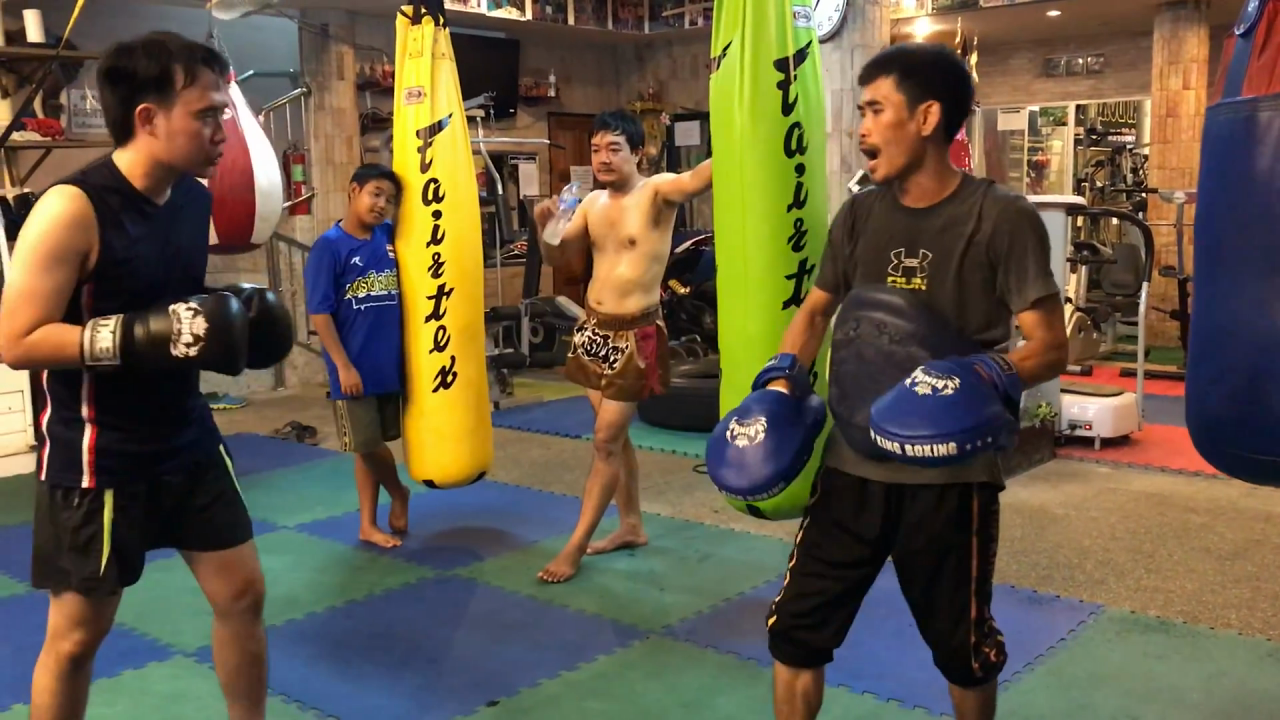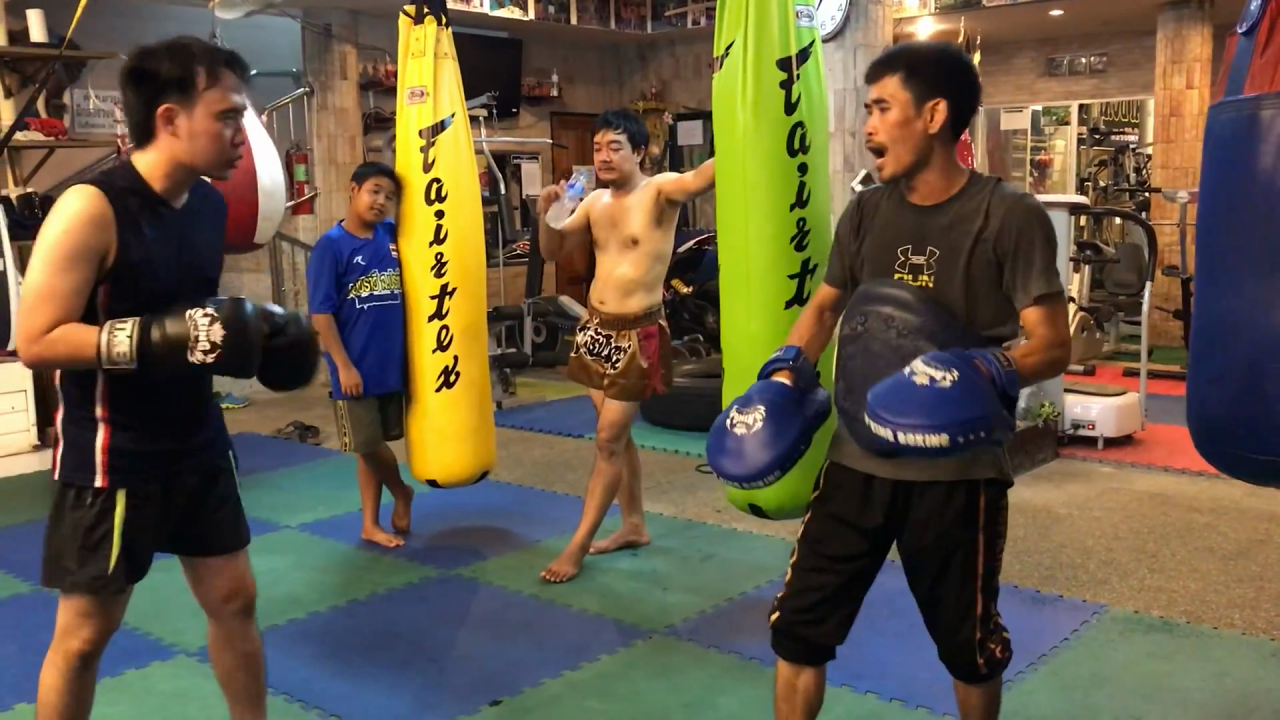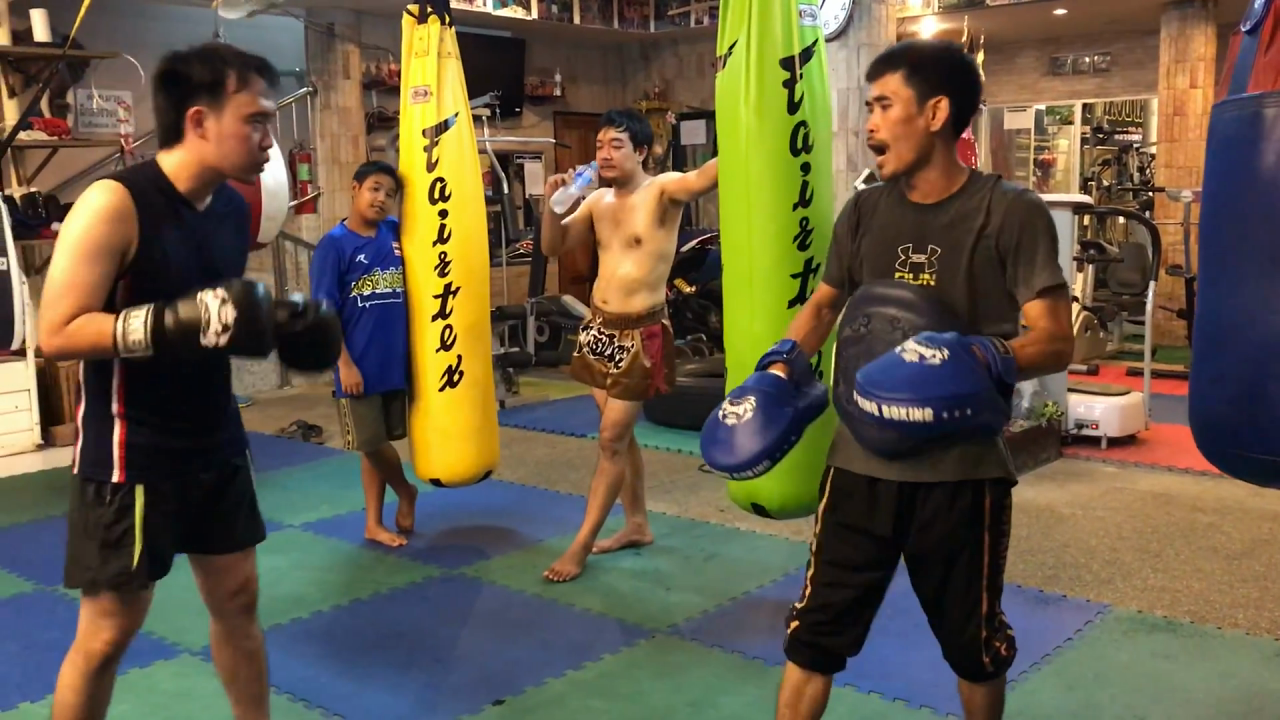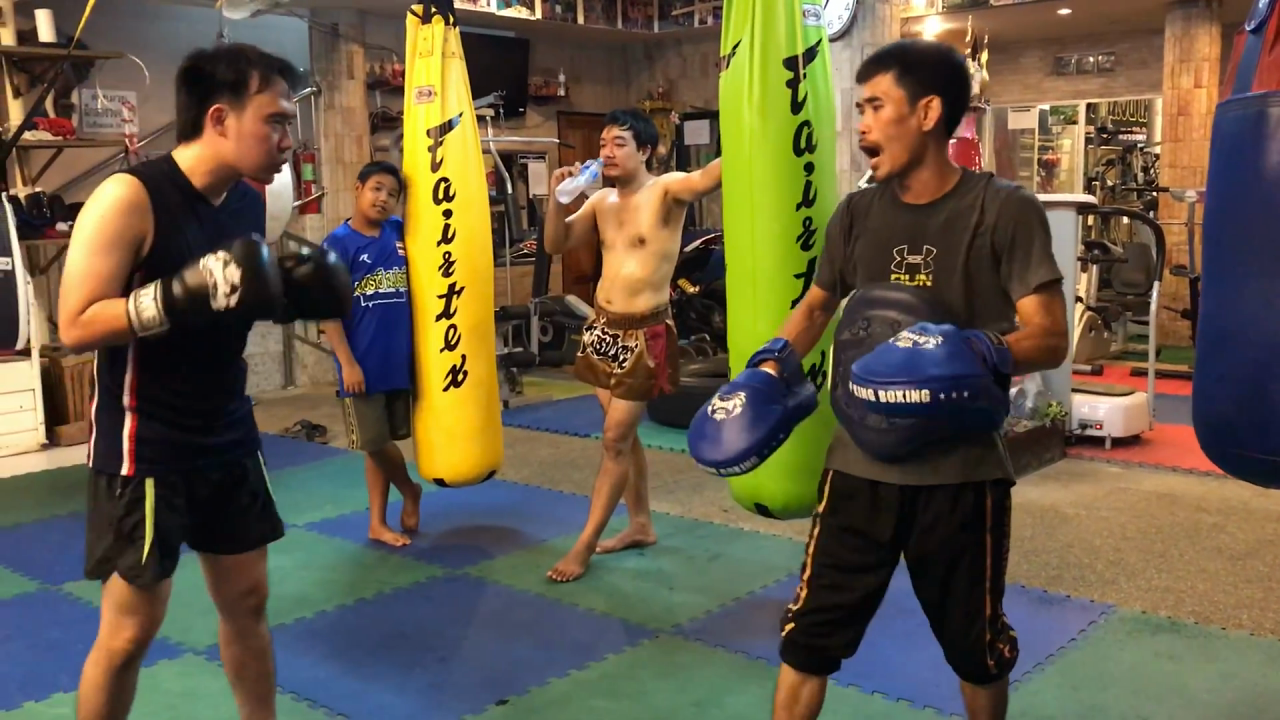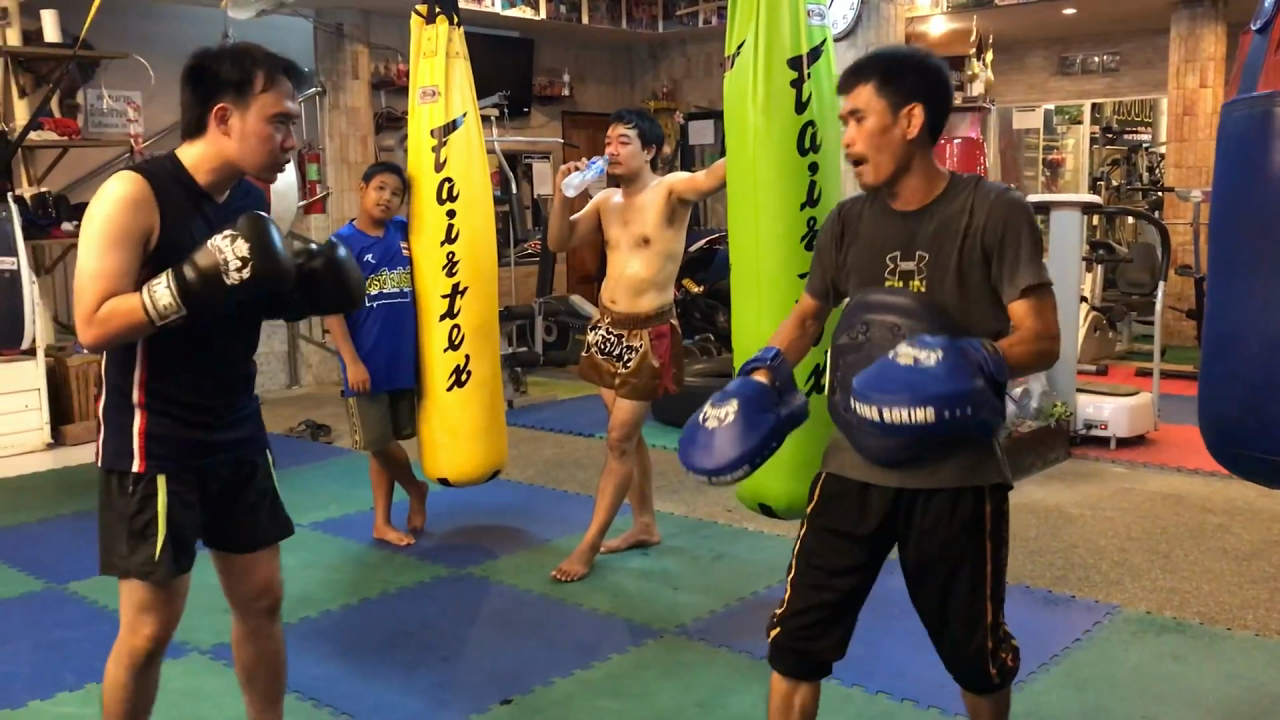
dt=0.1s
person 1, frame 1
left shoulder: (194, 198)
right shoulder: (72, 208)
left wrist: (228, 316)
right wrist: (146, 334)
left hip: (188, 442)
right hip: (97, 457)
left knee: (243, 596)
right knee: (76, 637)
person 1, frame 2
left shoulder: (210, 203)
right shoulder: (91, 209)
right elbow: (36, 341)
left wrist: (253, 334)
right wrist: (164, 336)
left hip: (197, 446)
right hip: (111, 458)
left knee: (234, 601)
right knee: (85, 633)
person 1, frame 3
left shoulder: (233, 207)
right shoulder: (113, 204)
right elbow: (57, 332)
left wrist: (274, 323)
right wrist: (178, 322)
left hip: (215, 444)
right hip: (130, 454)
left knee: (237, 602)
right knee: (107, 632)
person 1, frame 4
left shoulder: (245, 204)
right shoulder: (128, 197)
right elbow: (77, 325)
left wrist: (291, 293)
right wrist: (185, 288)
left hip: (227, 440)
right hip: (143, 448)
left knee: (246, 600)
right knee: (130, 629)
person 1, frame 5
left shoulder: (249, 201)
right shoulder: (133, 194)
right elbow: (95, 324)
left wrist: (302, 287)
right wrist: (197, 276)
left hip: (236, 438)
right hip: (152, 446)
left knee: (261, 601)
right knee: (149, 627)
person 2, frame 1
left shoulder: (1002, 218)
right shoulder: (857, 215)
left elbow: (1049, 348)
right elbow: (816, 310)
right wrist: (778, 384)
left hip: (952, 475)
right hip: (853, 464)
left knee: (963, 647)
right knee: (795, 630)
person 2, frame 2
left shoulder: (1010, 216)
right shoulder: (865, 213)
left elbow: (1052, 347)
right elbow: (825, 306)
left wrist: (982, 374)
right wrist: (784, 375)
left hip: (958, 468)
right hip: (858, 459)
left knee: (970, 644)
right knee: (798, 625)
person 2, frame 3
left shoulder: (1011, 212)
right shoulder: (864, 212)
left elbow: (1054, 341)
right elbow: (823, 305)
left wrist: (979, 364)
right wrist: (780, 369)
left hip: (961, 468)
right hip: (862, 461)
left knee: (974, 644)
right knee: (814, 634)
person 2, frame 4
left shoulder: (1004, 210)
right shoulder: (856, 214)
left elbow: (1050, 336)
right elbow: (816, 305)
left wrist: (975, 354)
right wrist: (773, 367)
left hip: (961, 468)
right hip: (862, 463)
left knee: (978, 645)
right knee: (811, 633)
person 2, frame 5
left shoulder: (994, 212)
right shoulder: (848, 222)
left elbow: (1040, 339)
right elbow: (809, 313)
left wrist: (970, 363)
right wrist: (764, 373)
left hip: (957, 473)
right hip: (855, 468)
left knee: (979, 654)
right knee: (797, 638)
person 3, frame 1
left shoulder: (658, 191)
right shoulder: (592, 202)
left elbow: (701, 177)
right elbow: (559, 256)
right wrist: (547, 226)
left hip: (636, 334)
right hip: (594, 329)
left knee: (606, 440)
right knee: (614, 434)
left ankle: (575, 545)
right ankle: (631, 525)
person 3, frame 2
left shoulder: (660, 191)
right shoulder: (595, 200)
left elbow: (704, 176)
right elbow: (552, 250)
right wrist: (548, 210)
left hip: (639, 334)
right hip: (597, 329)
left knee: (608, 439)
right knee: (616, 433)
left ankle: (578, 545)
right ankle: (634, 524)
person 3, frame 3
left shoulder: (663, 190)
right shoulder: (598, 200)
left elbow: (707, 175)
right elbow: (553, 247)
right wrist: (552, 203)
left hip: (641, 333)
right hip: (600, 328)
left knee: (611, 439)
right knee: (619, 432)
left ankle: (581, 544)
right ankle: (636, 523)
person 3, frame 4
left shoulder: (667, 190)
right shoulder: (601, 200)
left elbow: (711, 175)
right elbow: (555, 244)
right wrist: (558, 195)
left hip: (645, 333)
right hip: (603, 328)
left knee: (614, 439)
right knee: (622, 433)
left ankle: (584, 545)
right ankle: (640, 524)
person 3, frame 5
left shoulder: (672, 190)
right shoulder: (605, 200)
left elbow: (716, 175)
right elbow: (558, 241)
right wrist: (563, 191)
left hip: (650, 333)
right hip: (608, 328)
left knee: (619, 439)
right knee: (627, 433)
left ankle: (589, 544)
right ankle: (644, 524)
person 4, frame 1
left shoulder: (390, 236)
right shoulder: (329, 246)
right elbow: (319, 312)
right wrist: (343, 365)
left hip: (389, 363)
right hip: (355, 367)
left knee: (374, 443)
right knee: (367, 443)
left ankle: (368, 524)
right ankle: (398, 492)
person 4, frame 2
left shoulder: (394, 235)
right shoulder: (331, 245)
right elbow: (320, 313)
right wrist: (343, 365)
left hip: (392, 362)
right hip: (356, 367)
left knee: (376, 444)
right knee: (368, 445)
left ankle: (371, 524)
right ankle: (401, 491)
person 4, frame 3
left shoulder: (396, 233)
right shoulder: (334, 244)
right wrist: (344, 364)
left hip: (395, 361)
right hip: (359, 365)
left knee: (381, 441)
right knee: (371, 443)
left ankle: (374, 523)
right ankle: (405, 490)
person 4, frame 4
left shoulder: (401, 233)
right shoulder: (337, 244)
right wrist: (347, 363)
left hip: (398, 360)
right hip: (363, 364)
left knee: (383, 441)
right knee: (375, 442)
left ankle: (378, 523)
right ankle: (409, 490)
person 4, frame 5
left shoulder: (405, 233)
right shoulder: (342, 243)
right elbow: (331, 309)
right wrist: (352, 362)
left hip: (403, 360)
right hip: (367, 364)
left knee: (389, 440)
right knee: (378, 441)
left ankle: (382, 523)
right ankle: (415, 487)
